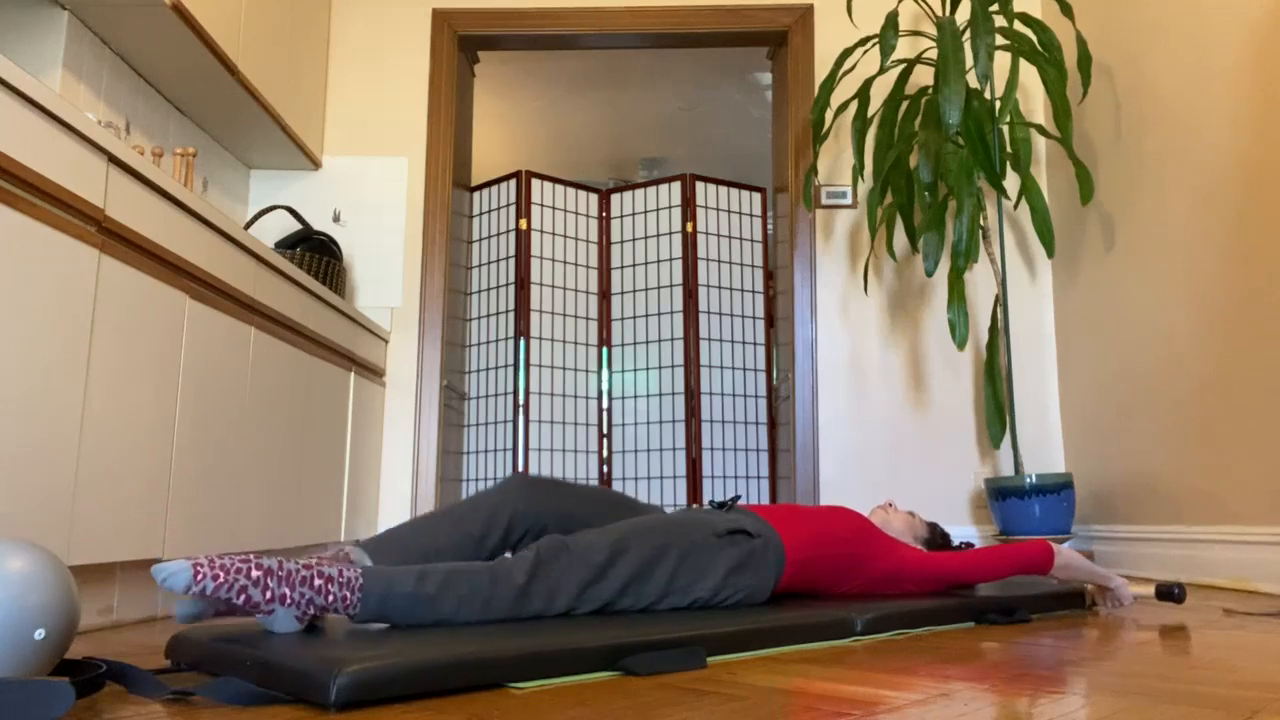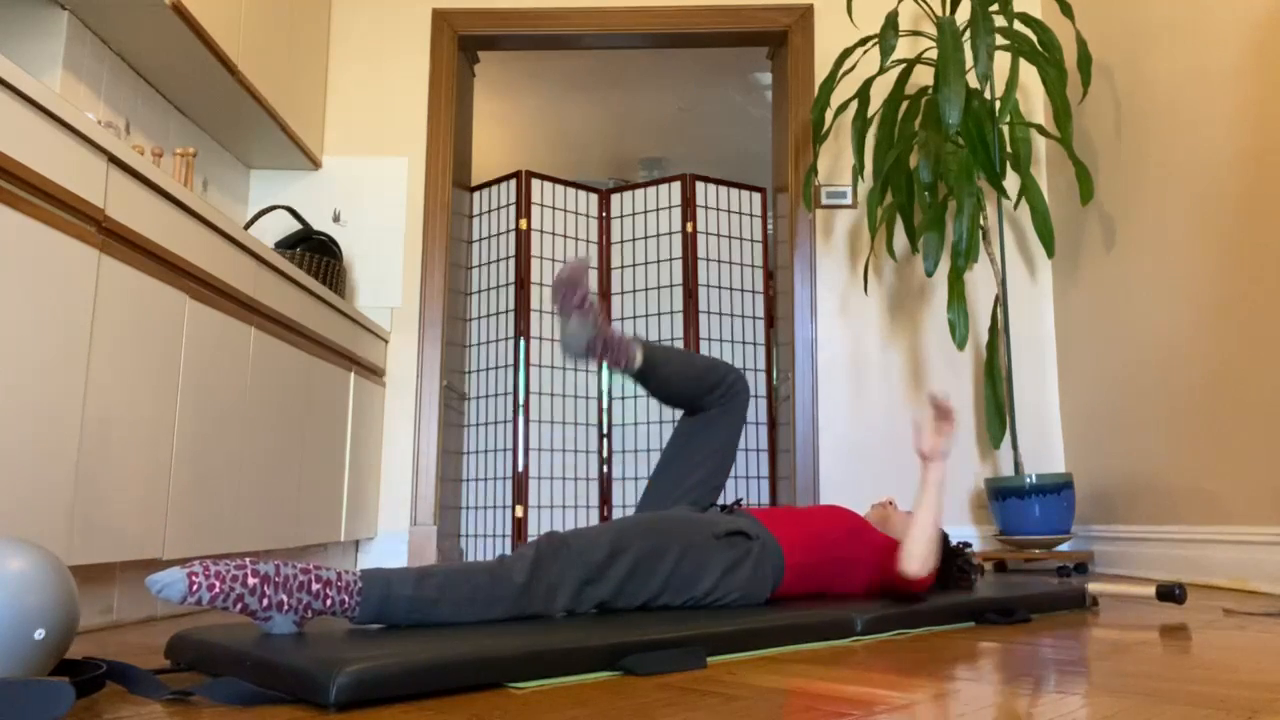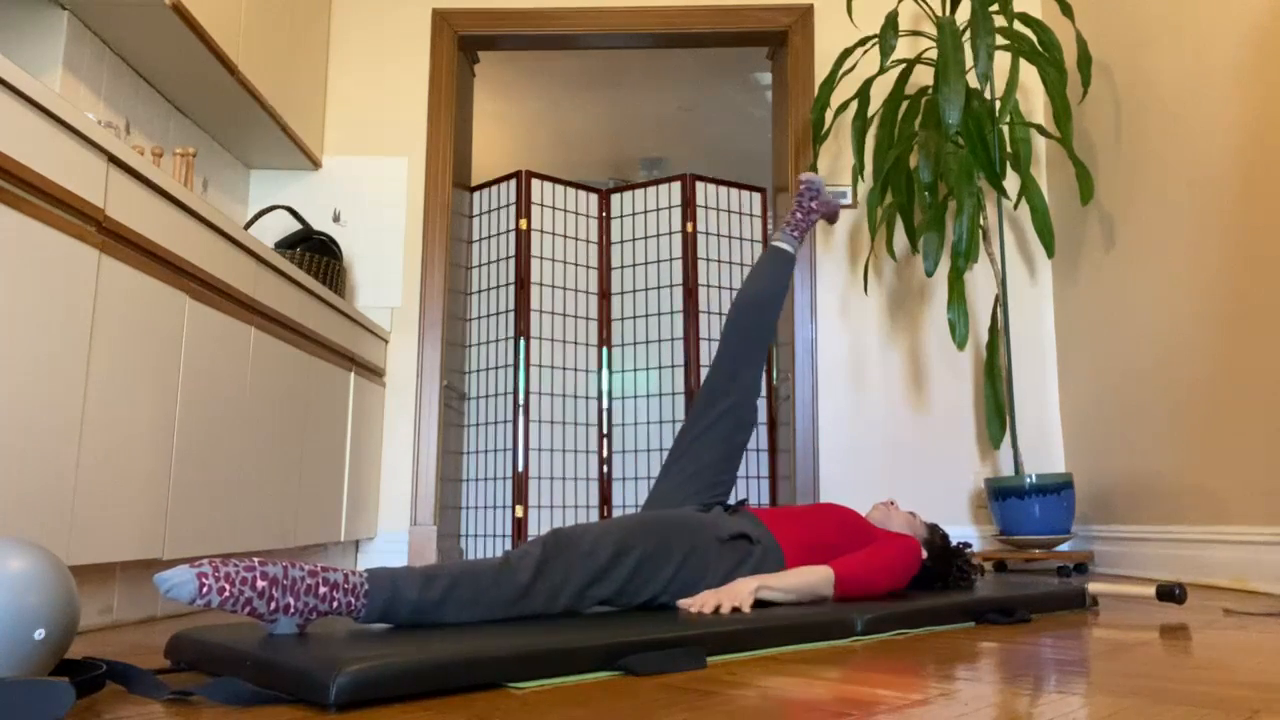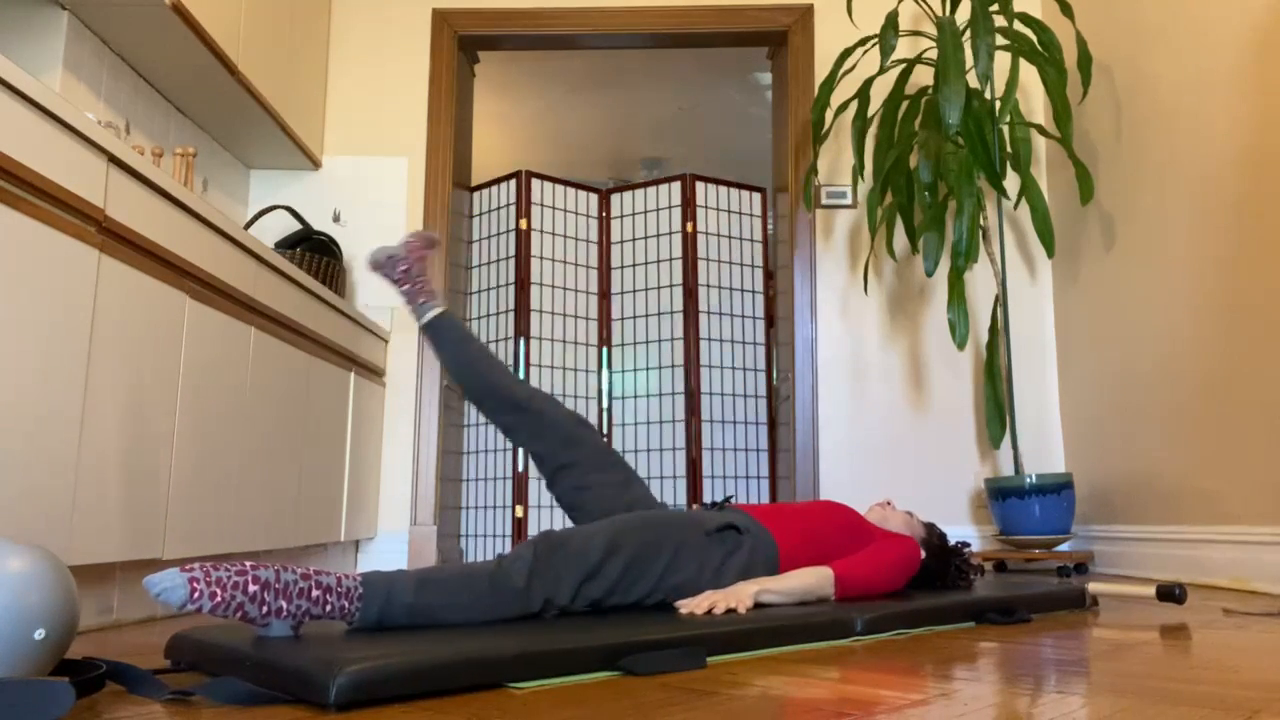
dt=1s
person 1, frame 1
left shoulder: (906, 561)
right shoulder: (861, 537)
left elbow: (999, 560)
left wrist: (1084, 566)
left hip: (734, 558)
right hip: (703, 532)
left knee: (520, 585)
right knee: (524, 501)
left ankle: (311, 589)
right ankle: (339, 568)
person 1, frame 2
left shoulder: (885, 560)
right shoulder: (846, 531)
left elbow: (921, 568)
left wrist: (936, 469)
left hip: (733, 559)
right hip: (704, 536)
left knee: (538, 582)
right knee: (725, 388)
left ankle: (312, 592)
right ankle: (606, 341)
person 1, frame 3
left shoulder: (897, 555)
right shoulder: (858, 534)
left elbow: (837, 579)
left wrist: (758, 584)
left hip: (725, 554)
right hip: (700, 526)
left knee: (542, 576)
right knee: (735, 374)
left ankle: (315, 592)
person 1, frame 4
left shoulder: (896, 554)
right shoulder: (851, 528)
left elbow: (843, 579)
left wrist: (758, 587)
left hip: (724, 555)
right hip: (701, 530)
left knee: (545, 573)
right knee: (556, 433)
left ankle: (309, 596)
right ankle: (423, 299)
